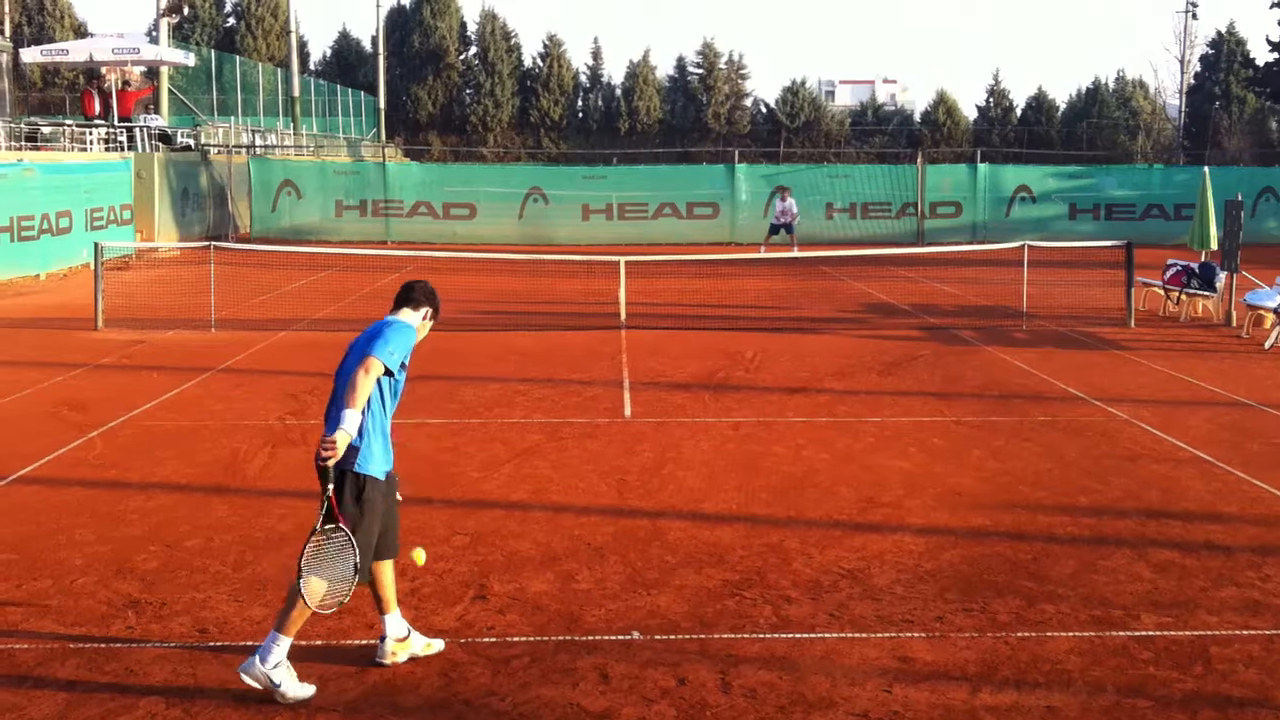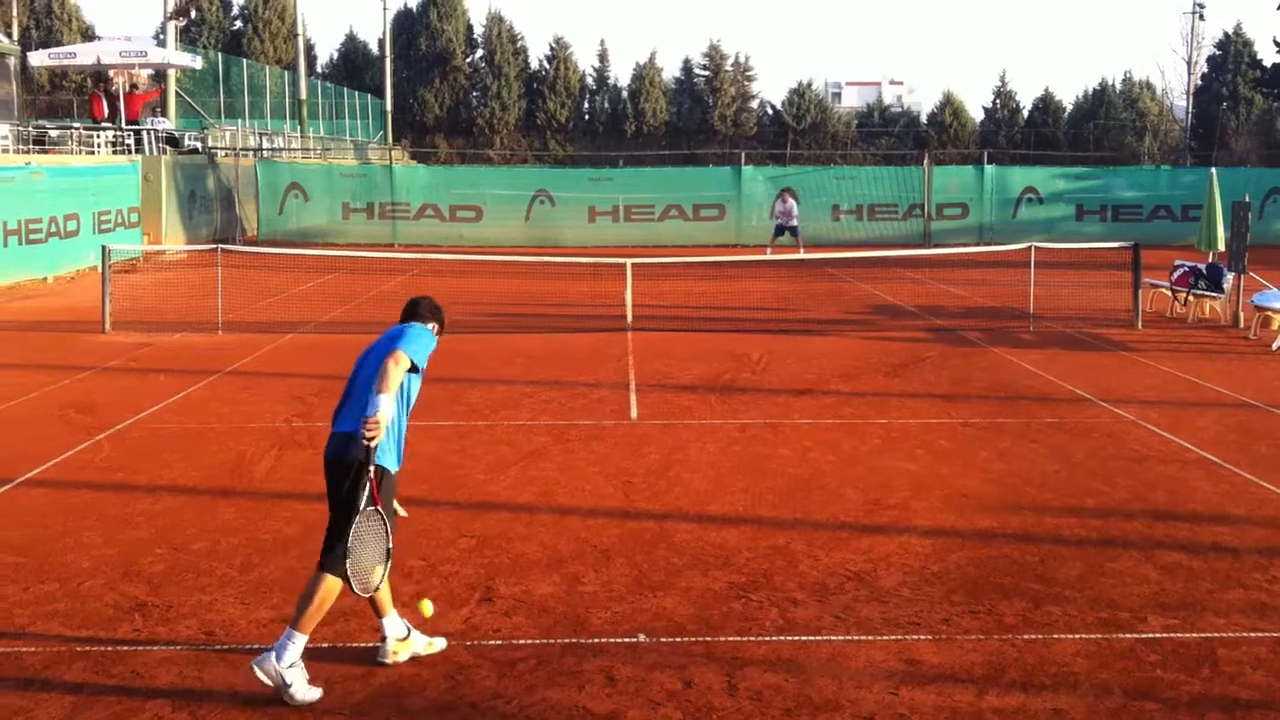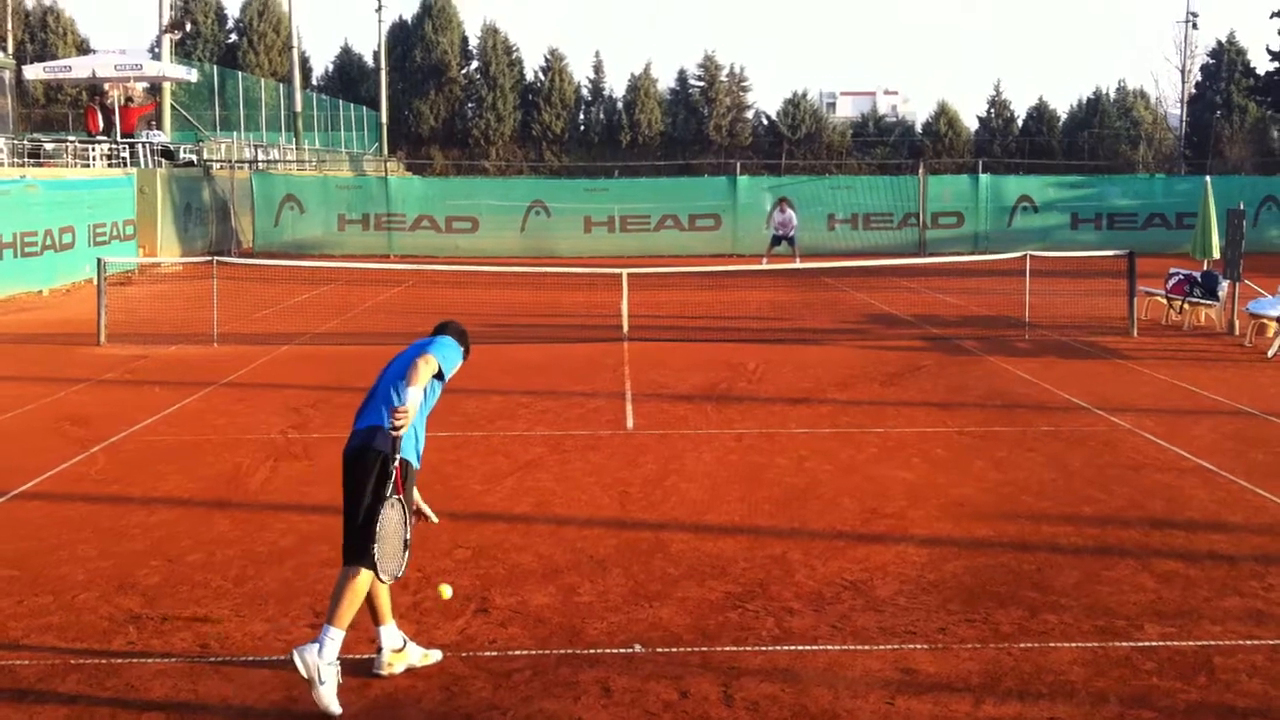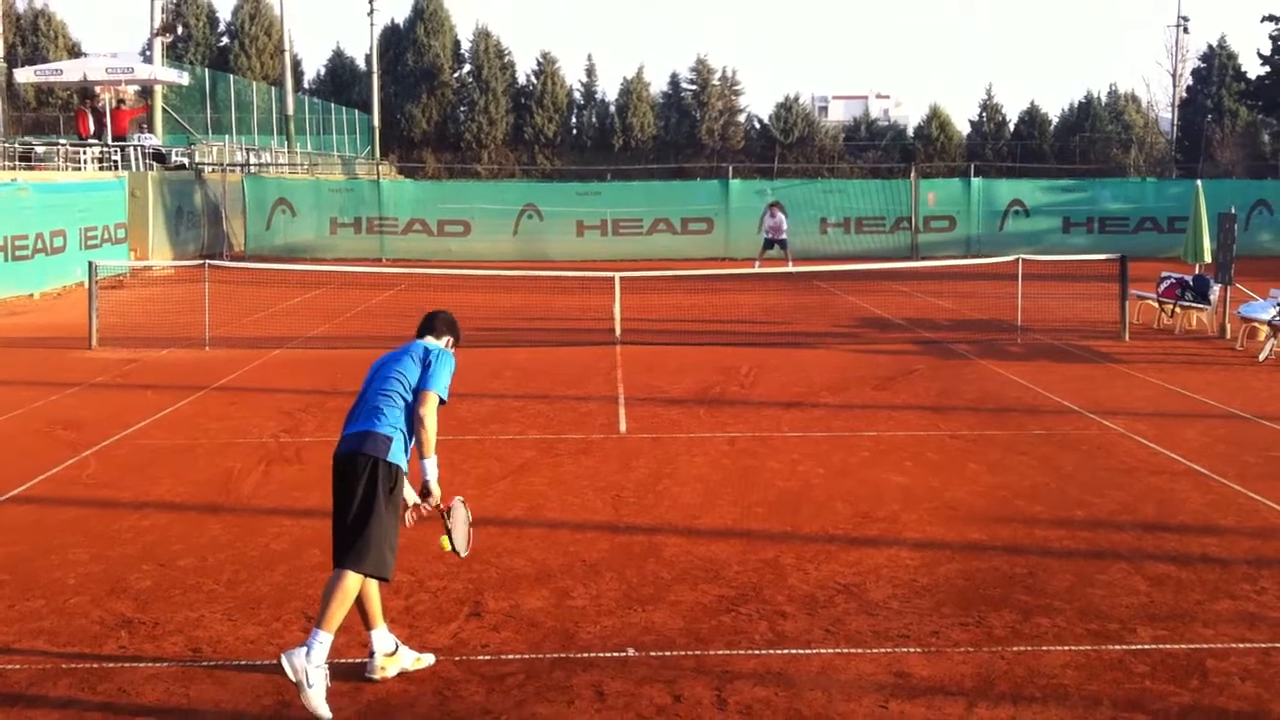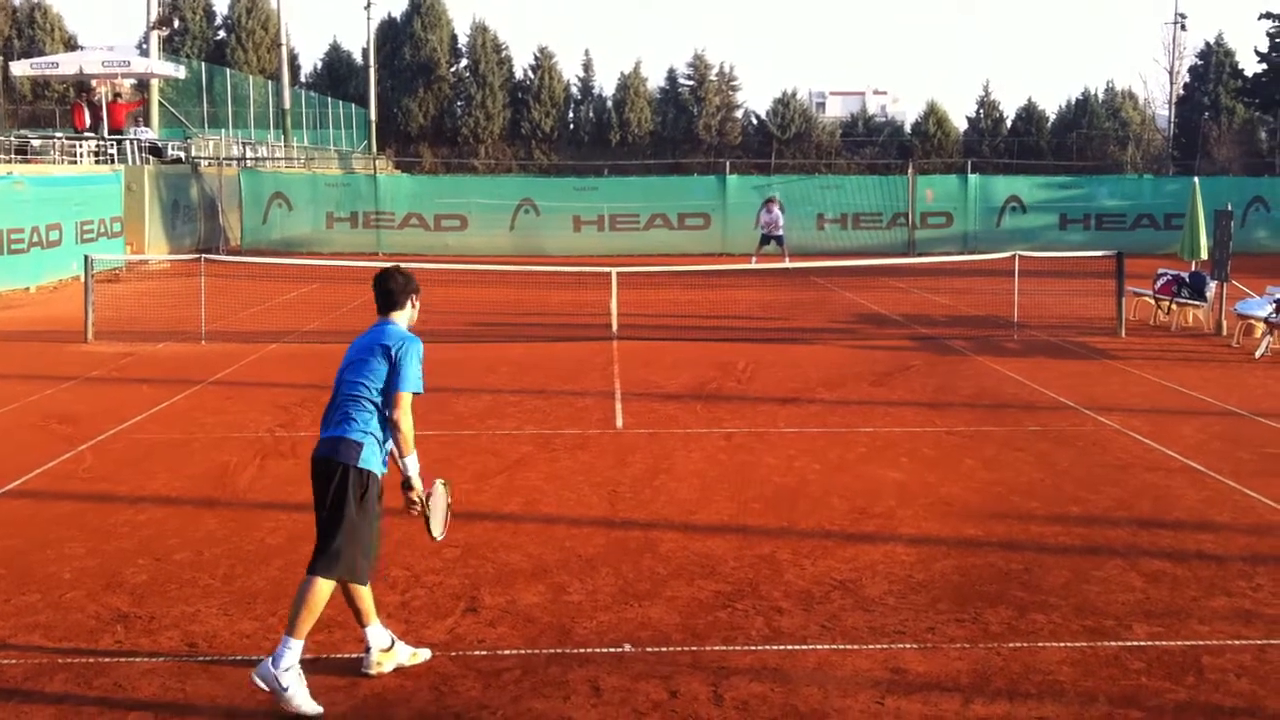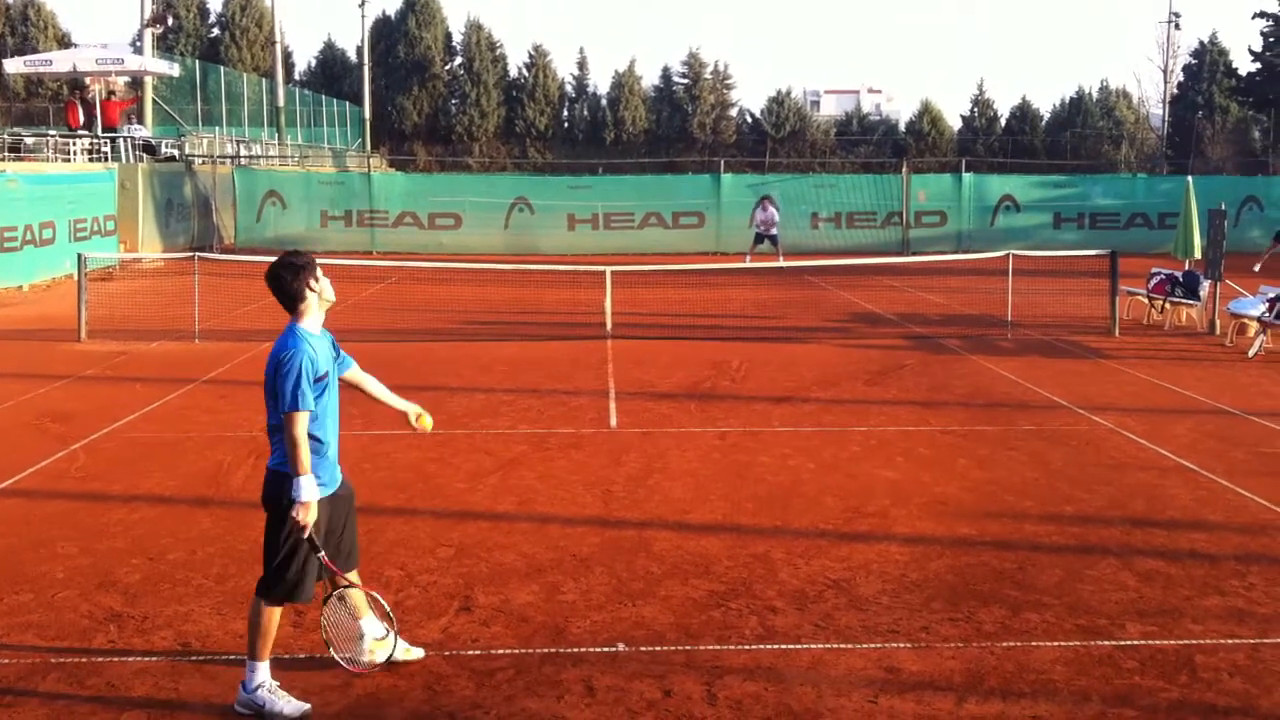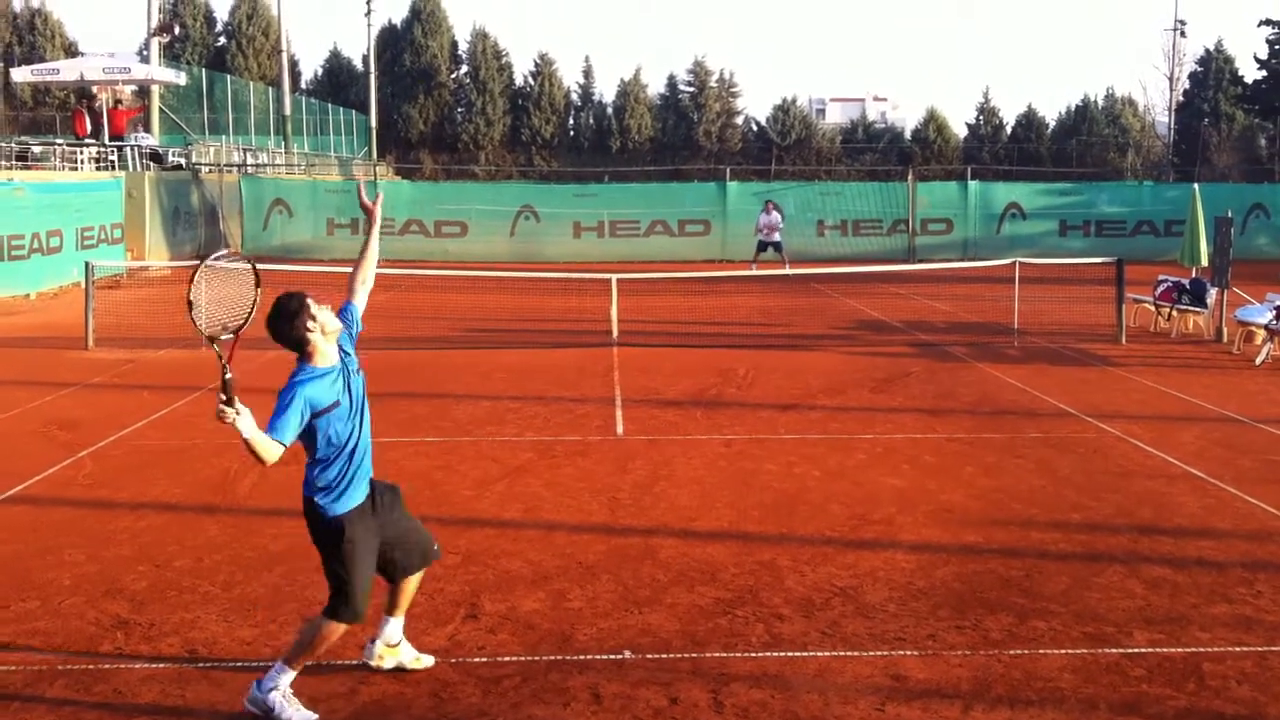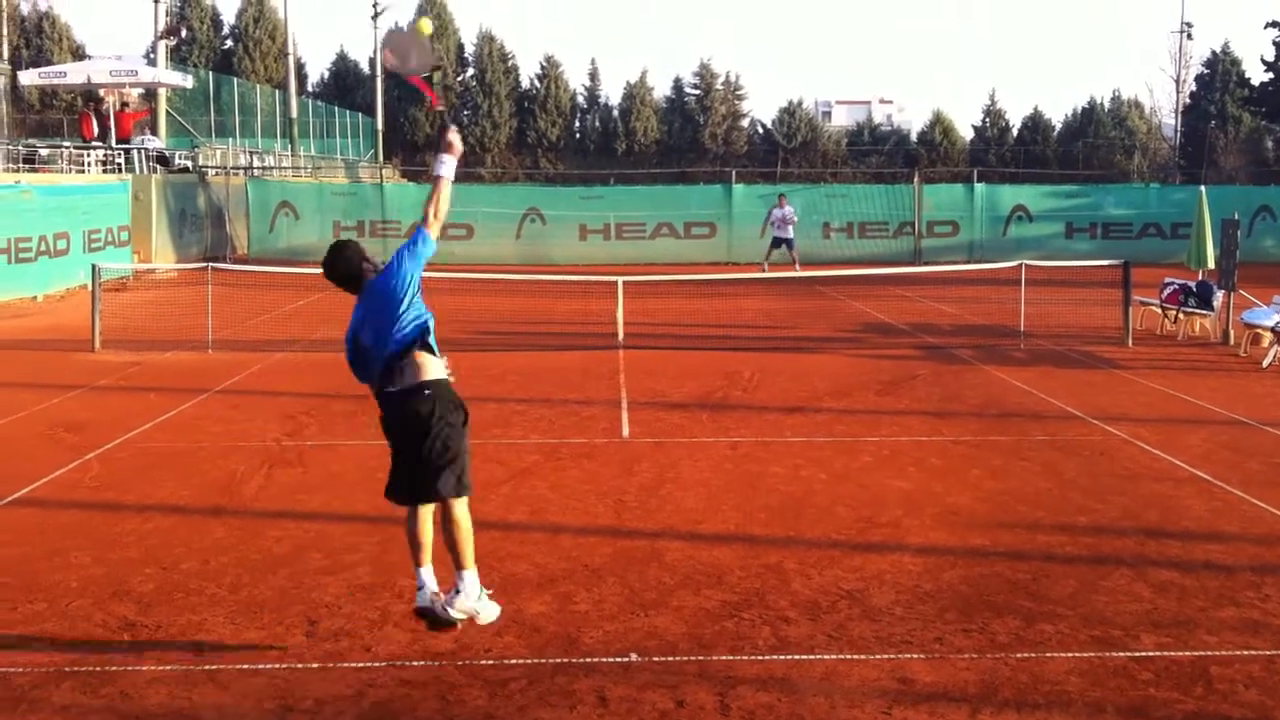
dt=0.5s
person 1, frame 1
left shoulder: (373, 334)
right shoulder: (402, 331)
right elbow: (366, 372)
right wrist: (347, 428)
left hip: (367, 462)
right hip: (358, 463)
left knee: (383, 545)
left ankle: (397, 639)
right ankle: (267, 662)
person 1, frame 2
left shoulder: (384, 341)
right shoulder: (420, 336)
right elbow: (395, 364)
right wrist: (384, 411)
left hip: (348, 448)
right hip: (366, 457)
right knee: (340, 559)
left ankle: (397, 638)
right ankle: (282, 658)
person 1, frame 3
left shoulder: (406, 355)
right shoulder: (447, 346)
right elbow: (422, 365)
left wrist: (414, 499)
right wrist: (411, 404)
left hip: (362, 447)
right hip: (386, 448)
left knee: (371, 552)
right knee: (366, 555)
left ankle: (393, 647)
right ankle: (323, 653)
person 1, frame 4
left shoulder: (391, 359)
right shoulder: (439, 355)
right elbow: (425, 413)
left wrist: (405, 490)
right wrist: (430, 475)
left hip: (350, 451)
right hip: (378, 455)
left knee: (361, 557)
right knee: (357, 560)
left ankle: (385, 652)
right ankle: (311, 657)
person 1, frame 5
left shoulder: (364, 342)
right shoulder: (407, 343)
right elbow: (399, 415)
left wrist: (398, 466)
right wrist: (411, 471)
left hip: (333, 454)
right hip: (355, 460)
left knee: (353, 559)
right knee: (333, 563)
left ankle: (381, 647)
right ankle: (281, 665)
person 1, frame 6
left shoulder: (319, 340)
right shoulder: (298, 350)
left elbow: (355, 374)
right elbow: (294, 428)
left wrist: (401, 403)
right wrist: (305, 490)
left hip: (328, 480)
right hip: (299, 485)
left knee: (342, 560)
right knee: (278, 585)
left ankle: (375, 638)
person 1, frame 7
left shoulder: (343, 344)
right shoulder: (302, 391)
left elbow: (362, 283)
right elbow: (269, 450)
left wrist: (374, 225)
right wrist: (243, 423)
left hip: (369, 494)
right hip: (337, 510)
left knee: (416, 557)
right knee: (347, 609)
left ankle: (388, 644)
person 1, frame 8
left shoulder: (355, 330)
right shoulder: (393, 278)
right elbow: (432, 219)
right wrist: (447, 161)
left hip: (396, 406)
right hip: (430, 396)
left knee: (420, 500)
right knee: (452, 495)
left ankle: (427, 589)
right ankle: (467, 591)
